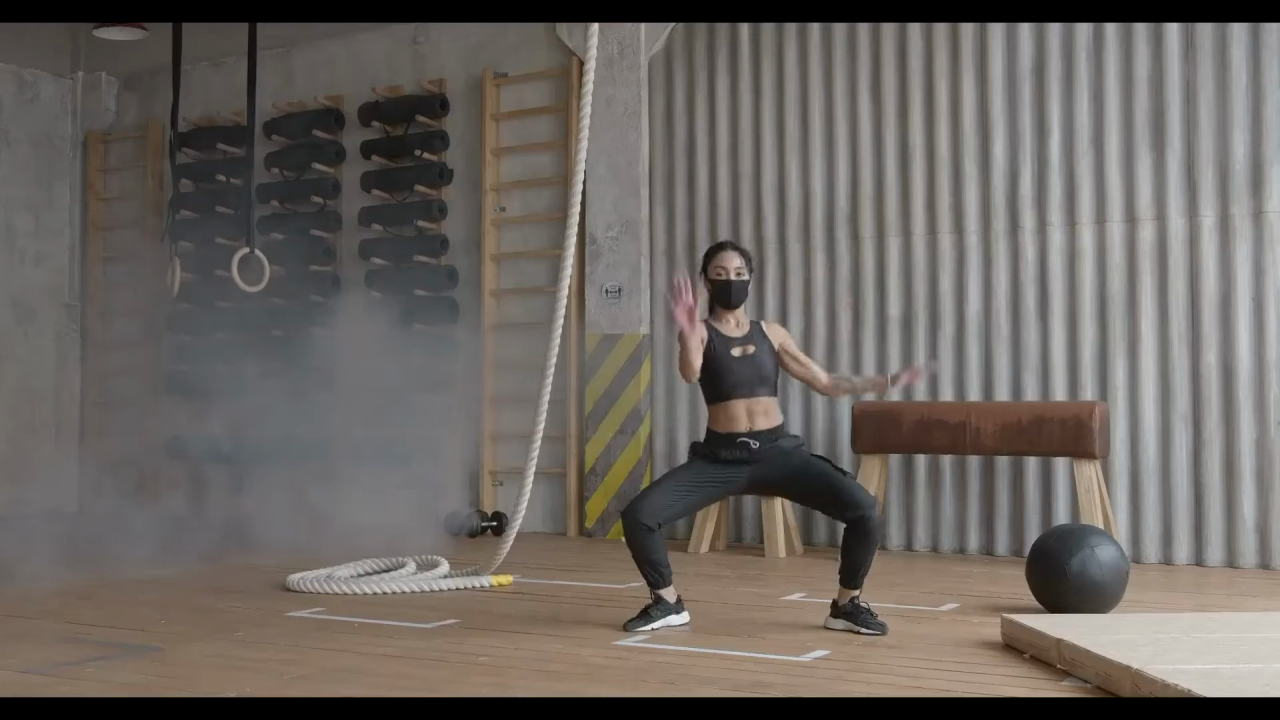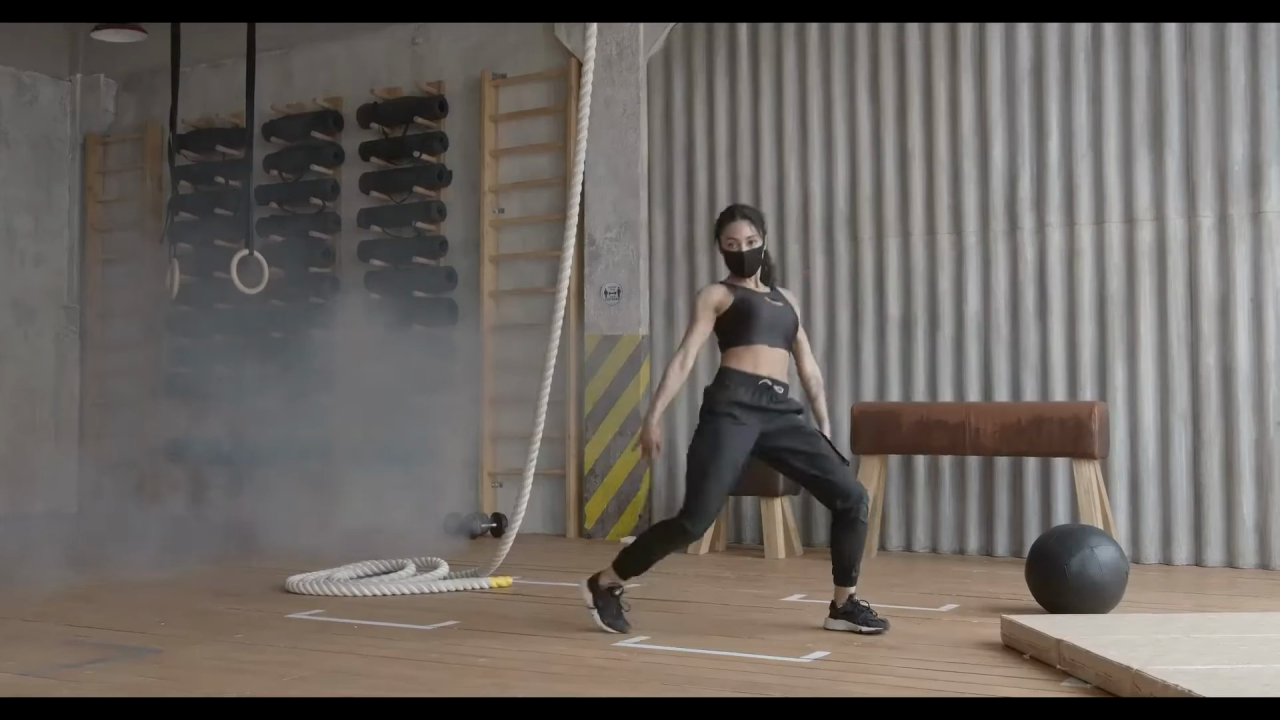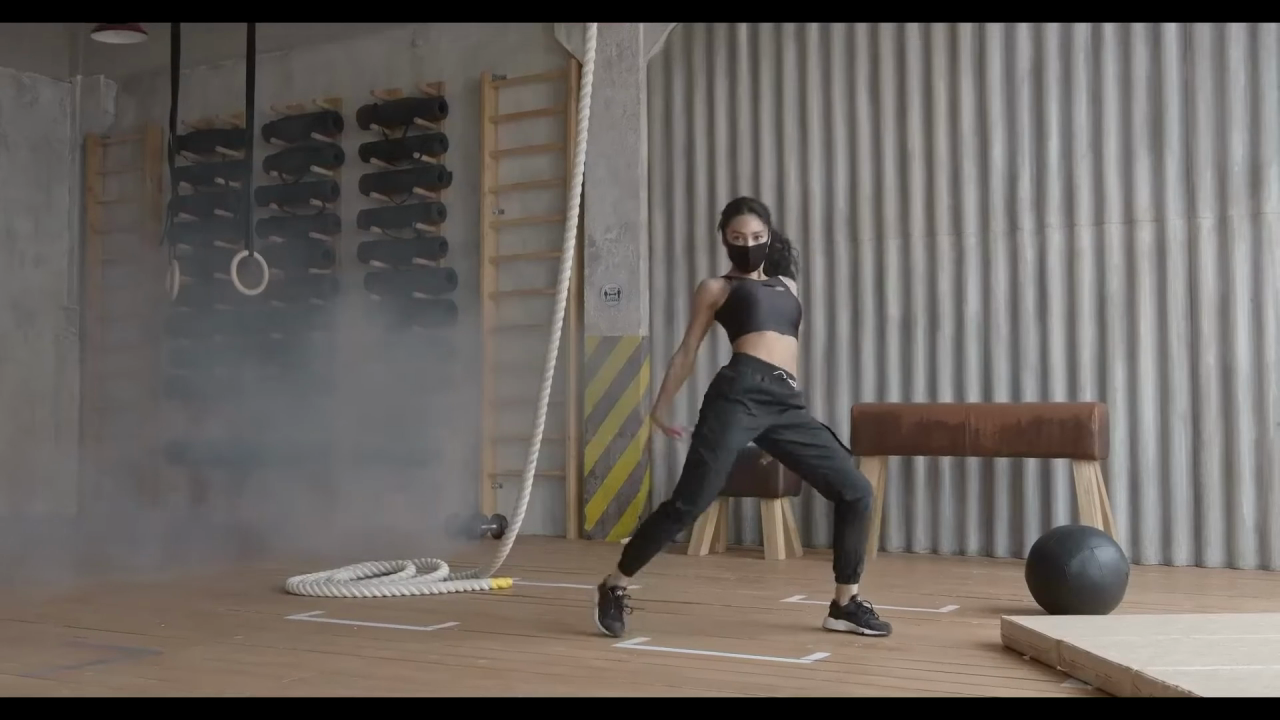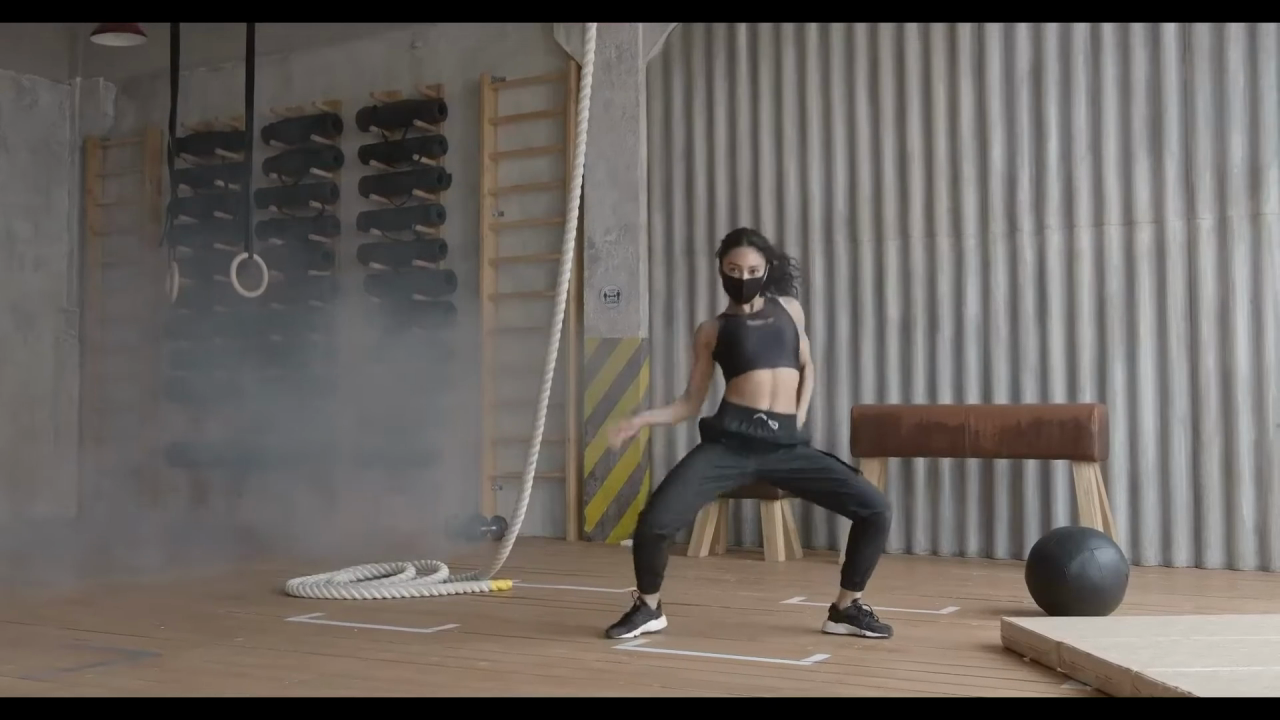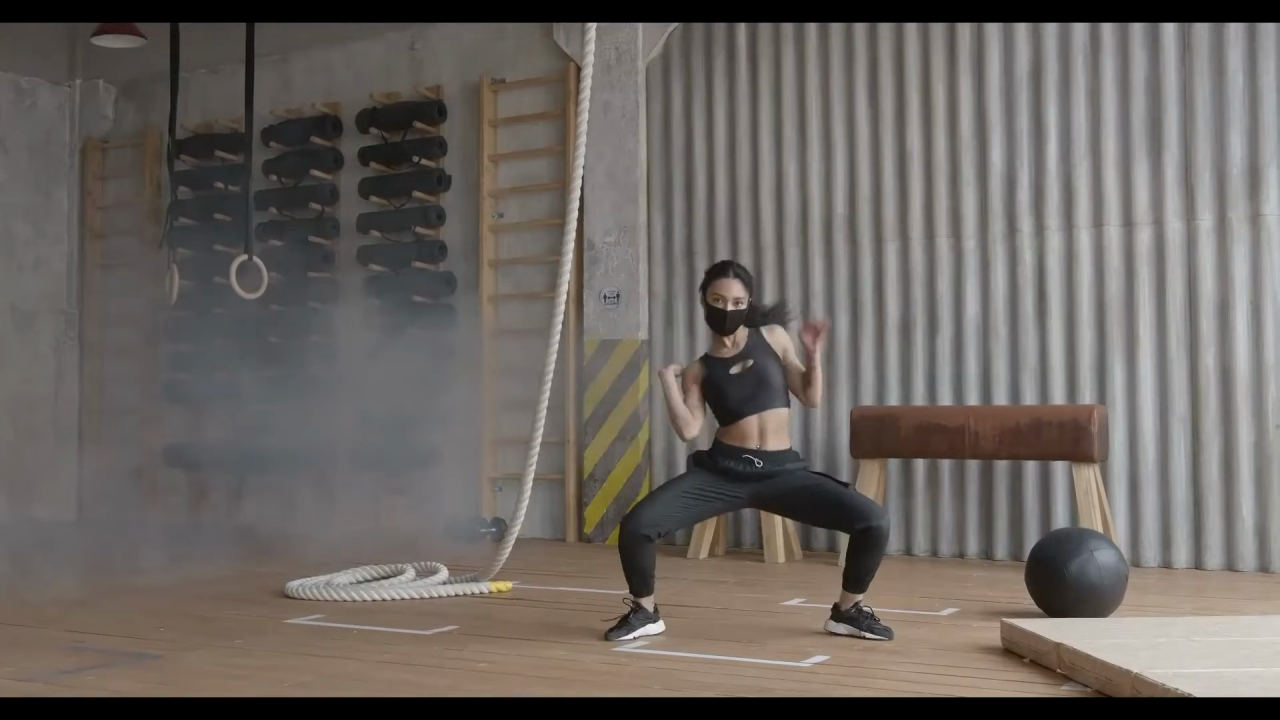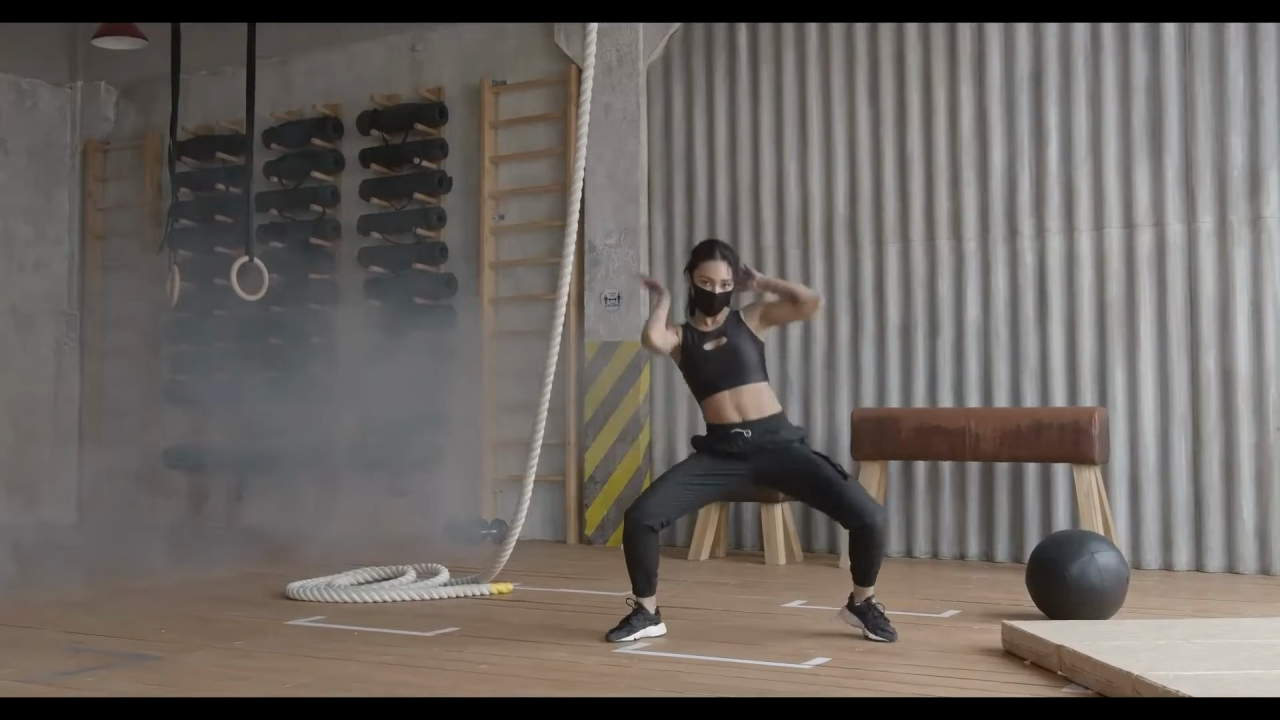
dt=0.3s
person 1, frame 1
left shoulder: (771, 333)
right shoulder: (699, 333)
left elbow: (822, 381)
right elbow: (691, 373)
left wrist: (885, 382)
right wrist: (686, 327)
left hip: (778, 451)
right hip: (721, 457)
left knee: (864, 510)
right knee: (638, 516)
left ankle: (846, 604)
right ankle: (668, 601)
person 1, frame 2
left shoulder: (786, 299)
right shoulder: (719, 294)
left elbow: (808, 366)
right elbow: (687, 354)
left wrist: (824, 426)
right wrist: (654, 415)
left hip: (781, 413)
right hip: (730, 409)
left knee: (853, 498)
right knee: (696, 519)
left ankle: (845, 602)
right ankle: (606, 584)
person 1, frame 3
left shoulder: (787, 285)
right shoulder: (716, 288)
right elbow: (688, 349)
right wrist: (661, 406)
left hip: (787, 405)
right hip: (740, 395)
left knee: (856, 492)
right knee: (690, 500)
left ankle: (845, 604)
right ankle: (616, 587)
person 1, frame 4
left shoulder: (788, 307)
right shoulder: (712, 329)
left elbow: (806, 366)
right elbow: (692, 401)
left wrist: (800, 412)
right wrist: (642, 418)
left hip: (786, 443)
right hip: (730, 441)
left knee: (875, 508)
right knee: (655, 521)
left ankle: (846, 607)
right ankle: (648, 607)
person 1, frame 5
left shoulder: (772, 336)
right shoulder: (698, 370)
left elbow: (811, 398)
right elbow: (688, 431)
left wrist: (813, 353)
right wrist: (668, 379)
left hip: (781, 471)
right hip: (723, 471)
left knee: (874, 521)
right knee: (635, 526)
left ankle: (848, 609)
right ankle: (645, 610)
person 1, frame 6
left shoulder: (752, 318)
right shoulder: (680, 336)
left elbow: (810, 301)
right elbow: (653, 340)
left wrist: (759, 282)
right wrist: (663, 301)
left hip: (777, 442)
right hip: (722, 452)
left knee: (867, 515)
right knee: (640, 516)
left ankle: (862, 601)
right ankle: (646, 611)
